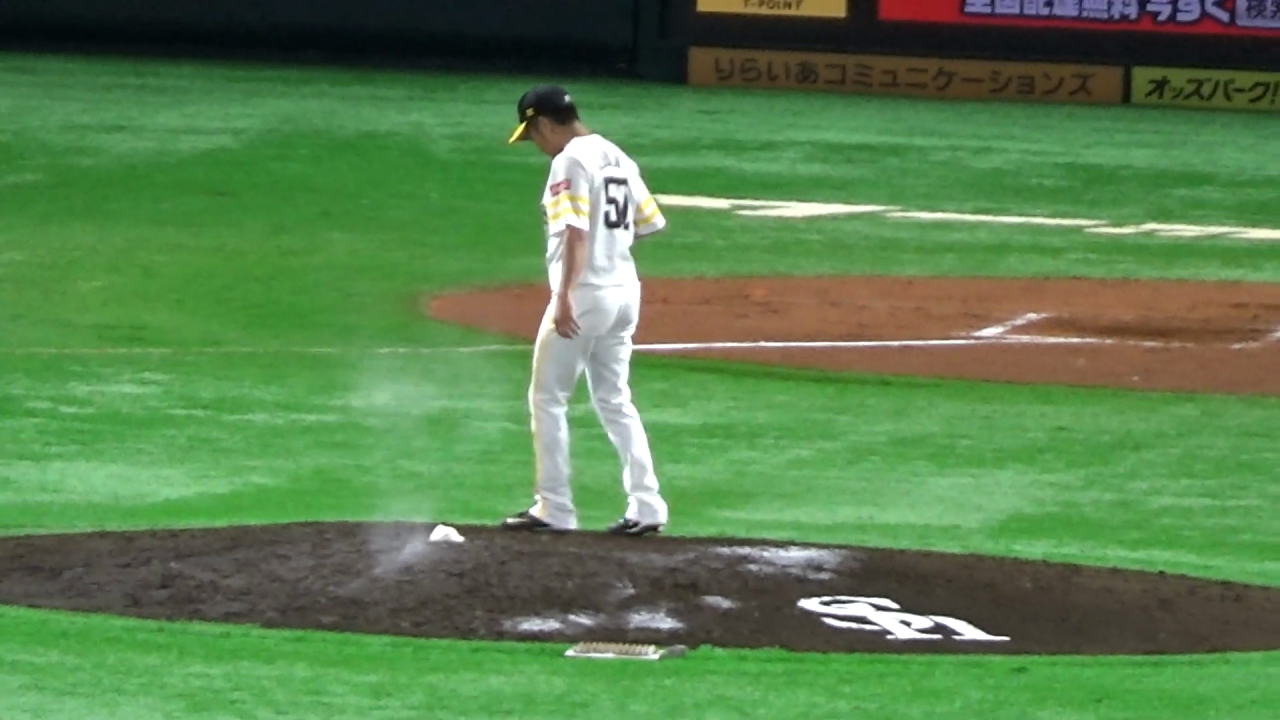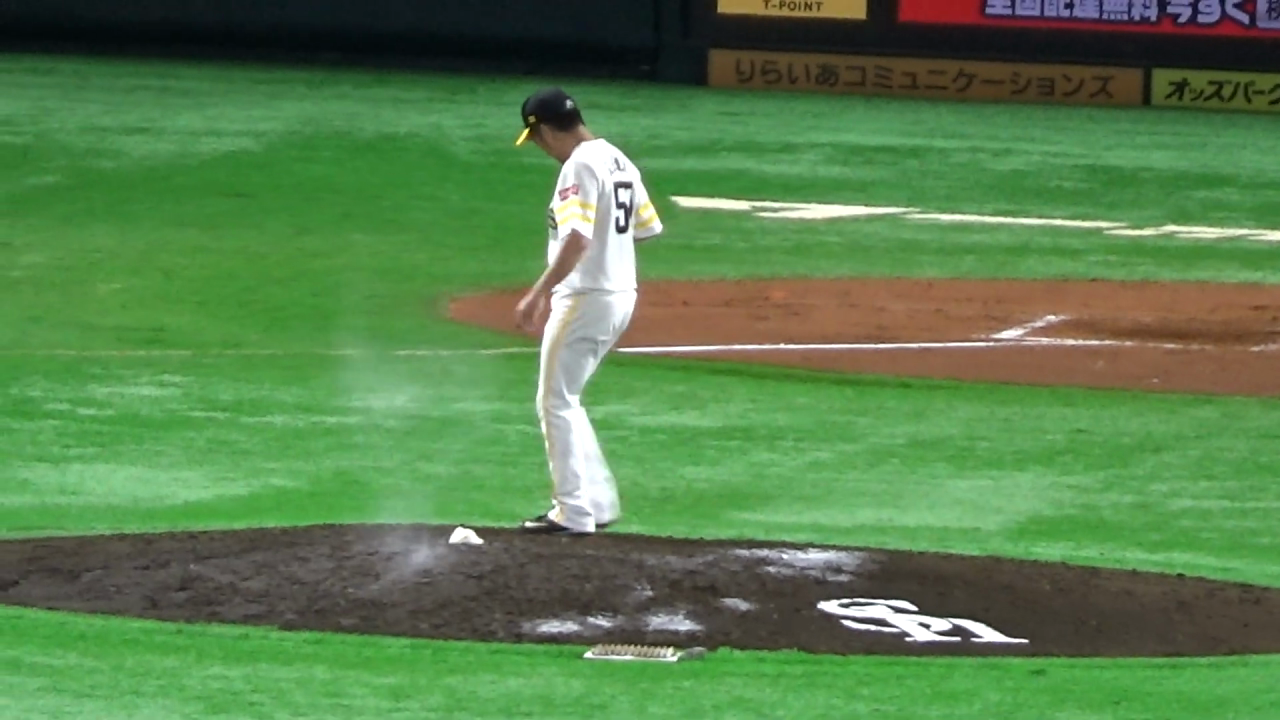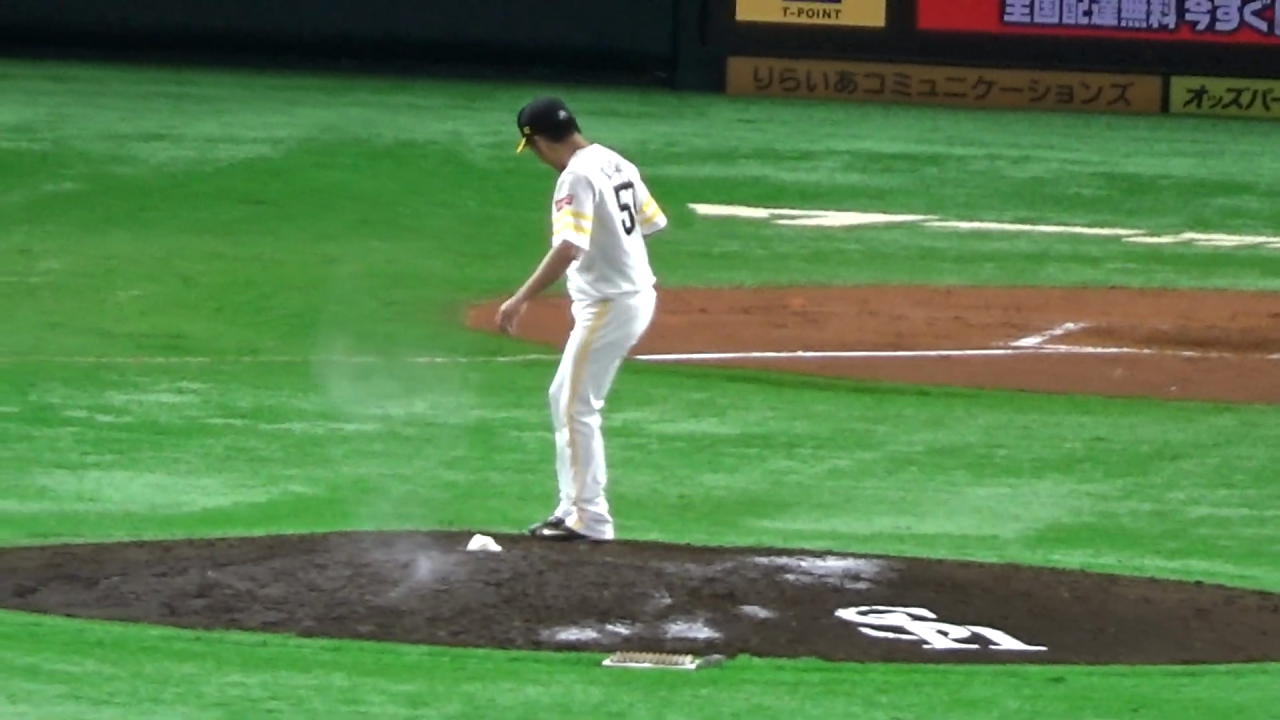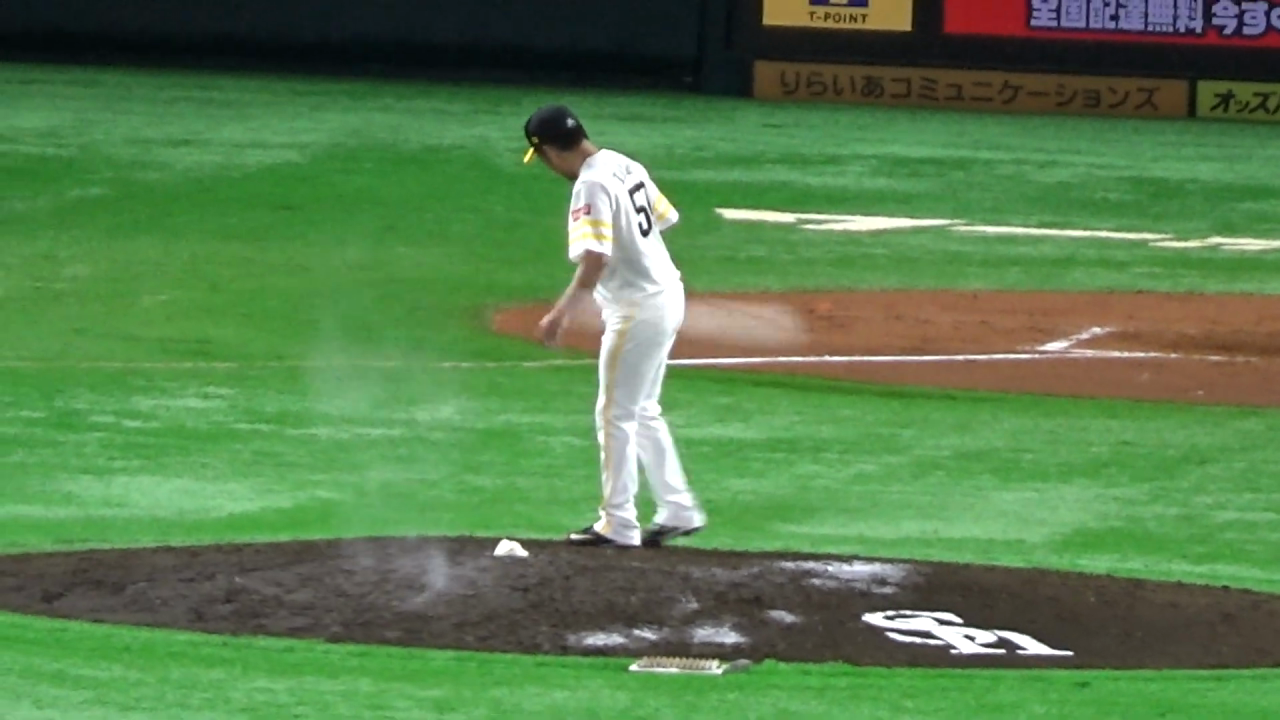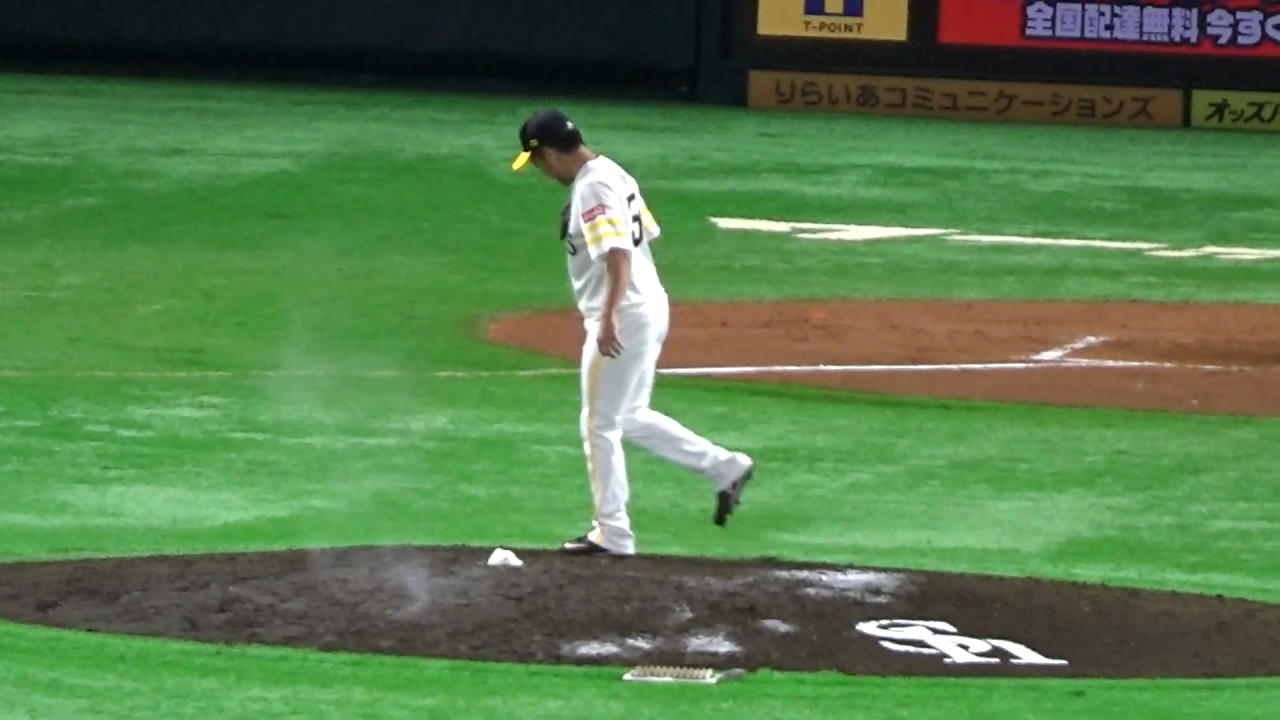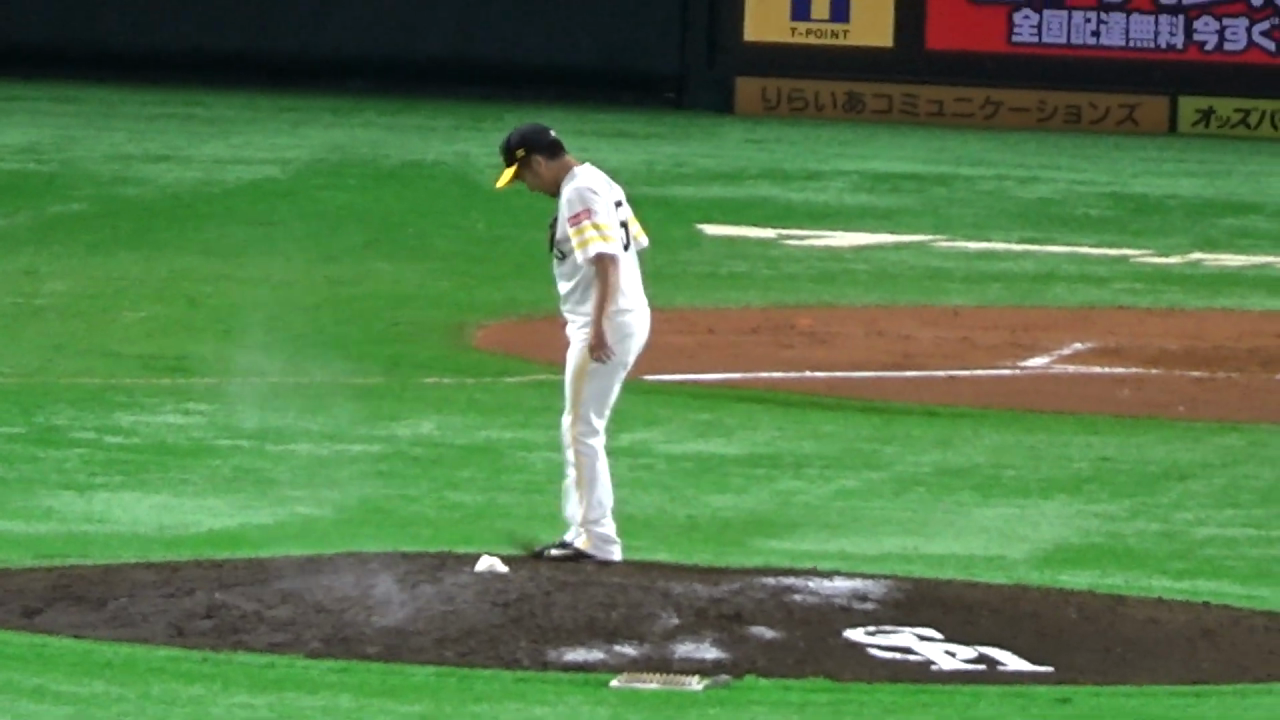
dt=0.2s
person 1, frame 1
left shoulder: (570, 161)
right shoulder: (620, 158)
left elbow: (576, 235)
right elbow: (650, 224)
left wrist: (564, 296)
left hip: (586, 296)
right hip: (624, 292)
left knee: (548, 399)
right knee: (615, 403)
left ankle: (555, 509)
right ankle: (645, 505)
person 1, frame 2
left shoulder: (579, 166)
right shoulder: (621, 162)
left elbow: (576, 241)
right elbow: (647, 229)
left wrist: (537, 294)
left hip: (587, 299)
right hip: (621, 297)
left knee: (556, 404)
right knee: (565, 400)
left ankle: (572, 513)
right ankle: (599, 501)
person 1, frame 3
left shoulder: (576, 175)
right shoulder: (618, 164)
left elbow: (567, 250)
right elbow: (653, 223)
left wrist: (521, 298)
left hip: (610, 305)
right hip: (634, 298)
left knee: (579, 410)
right knee: (565, 398)
left ankle: (591, 519)
right ankle: (574, 508)
person 1, frame 4
left shoulder: (591, 184)
right shoulder: (626, 166)
left elbow: (595, 259)
right elbow: (666, 219)
left wrist: (562, 311)
left hip: (639, 311)
right hip: (663, 300)
left knee: (616, 416)
right knee: (642, 411)
left ankle: (620, 525)
right ankle: (678, 509)
person 1, frame 5
left shoulder: (590, 187)
right shoulder: (614, 173)
left elbow: (618, 256)
right elbow: (648, 233)
left wrist: (606, 318)
left hip: (625, 318)
right hip: (648, 309)
left knee: (600, 426)
right knee: (632, 416)
left ankle: (613, 535)
right ankle: (725, 466)
person 1, frame 6
left shoulder: (579, 191)
right shoulder: (598, 182)
left elbow: (605, 259)
right elbow: (636, 244)
left wrist: (599, 323)
left hip: (610, 323)
right hip: (628, 317)
left knee: (581, 430)
right knee: (584, 428)
left ankle: (597, 541)
right ankle: (583, 531)
